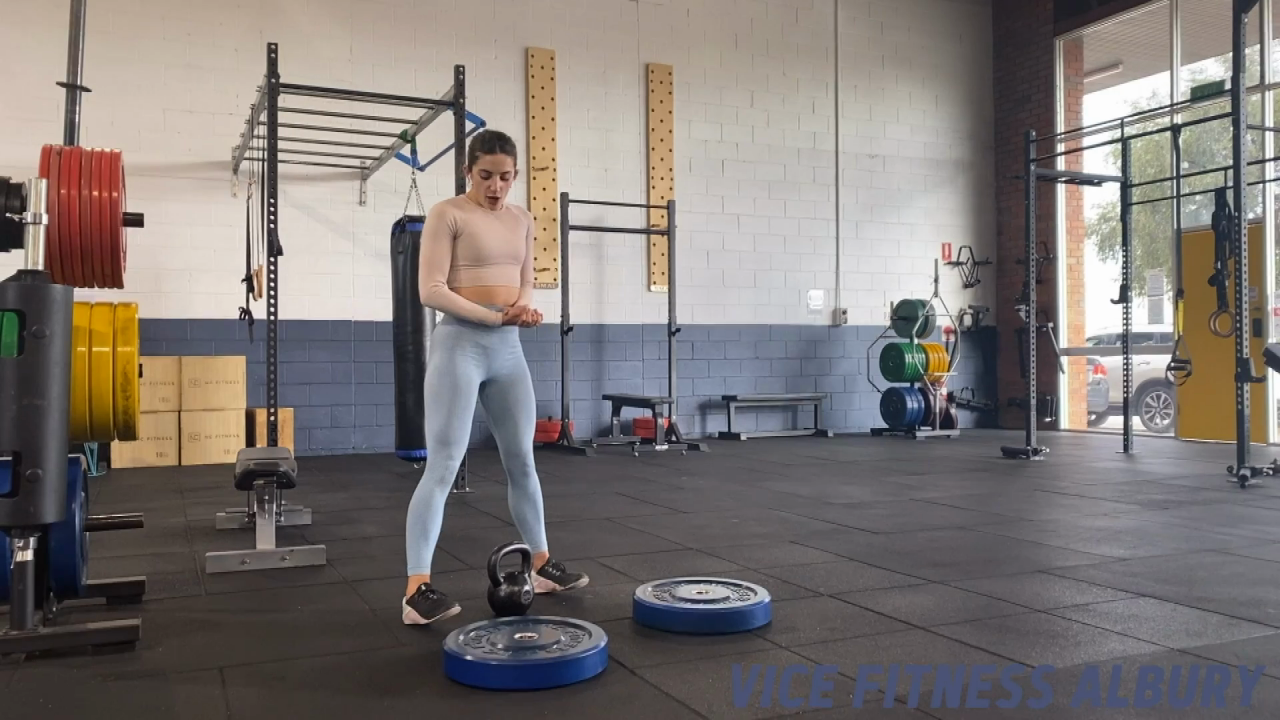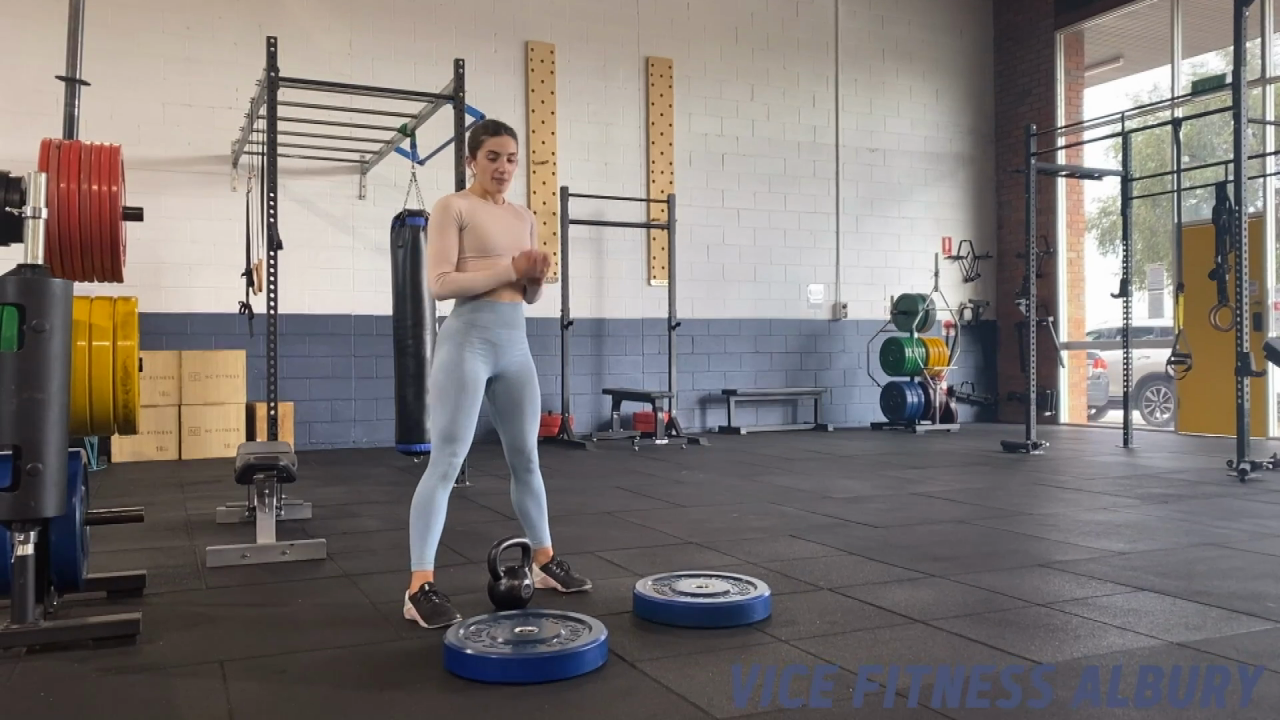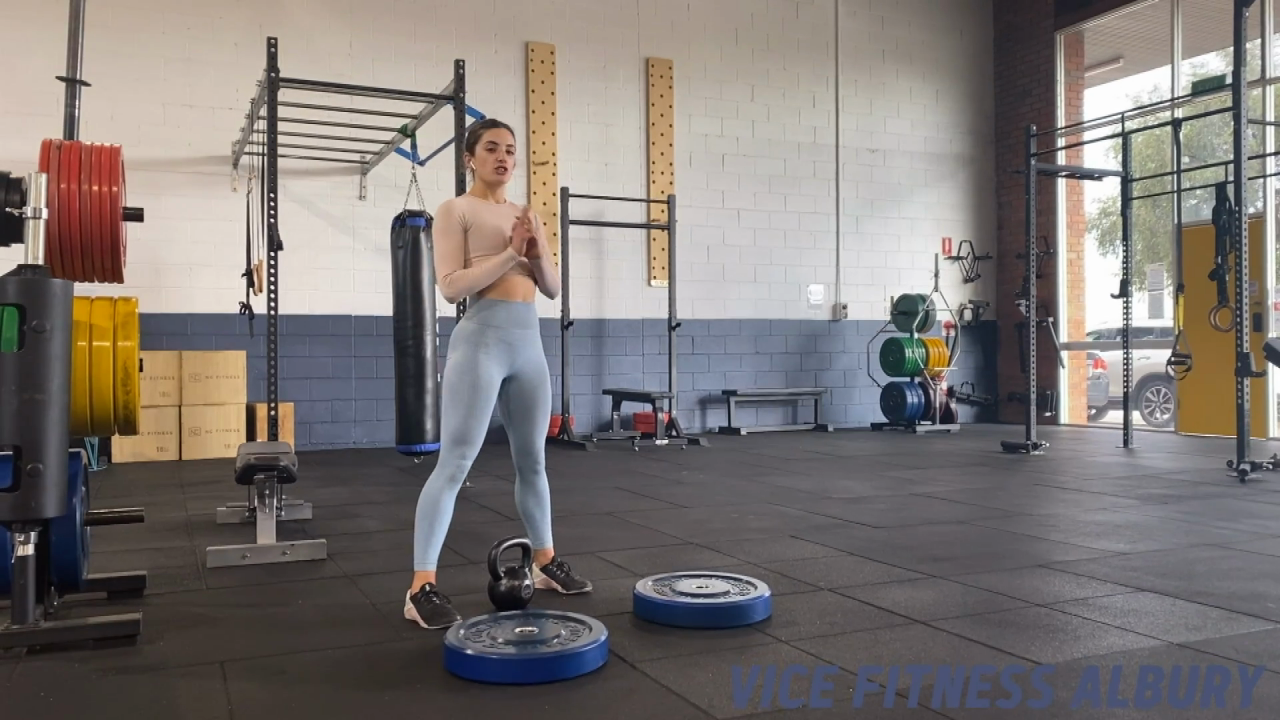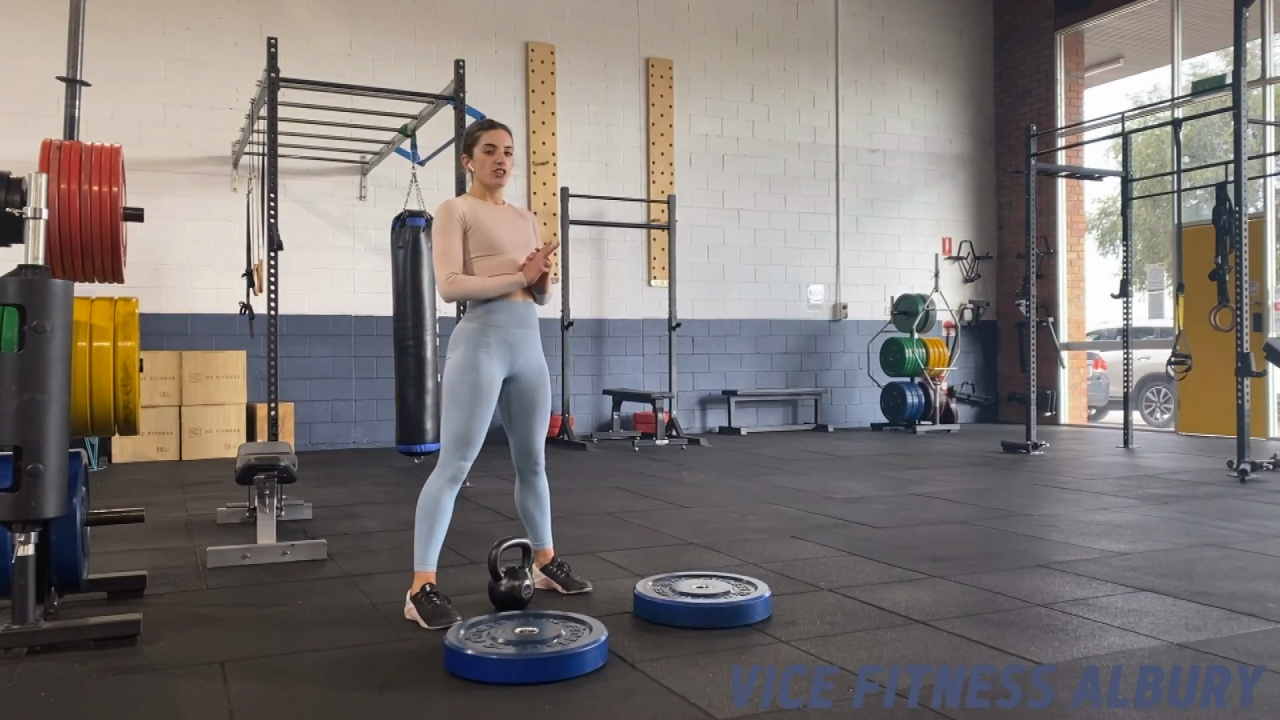
dt=0.5s
person 1, frame 1
left shoulder: (520, 219)
right shoulder: (446, 214)
right elbow: (431, 290)
left wrist: (522, 307)
right wrist: (493, 317)
left hip: (508, 349)
right hip: (459, 344)
left knee: (521, 461)
right knee: (442, 465)
left ankle: (542, 564)
right ankle: (417, 590)
person 1, frame 2
left shoulder: (524, 217)
right shoulder: (452, 207)
right elbow: (440, 284)
left wrist: (535, 276)
right wrist: (507, 268)
left hip: (515, 341)
right hip: (468, 338)
left knee: (525, 458)
right knee: (446, 462)
left ankle: (545, 561)
right ankle: (420, 587)
person 1, frame 3
left shoulder: (526, 215)
right shoulder: (455, 210)
left elbow: (553, 287)
right elbow: (451, 286)
left wrist: (537, 252)
right wrist: (511, 252)
left hip: (528, 341)
right hip: (482, 338)
left knee: (533, 460)
right knee: (455, 463)
left ankle: (545, 561)
right ankle: (421, 587)
person 1, frame 4
left shoulder: (525, 218)
right shoulder: (455, 211)
right elbow: (449, 285)
left wrist: (540, 279)
right wrist: (518, 277)
left hip: (528, 343)
right hip: (482, 339)
left knee: (532, 461)
right knee: (455, 463)
left ankle: (545, 562)
right ankle: (421, 588)
